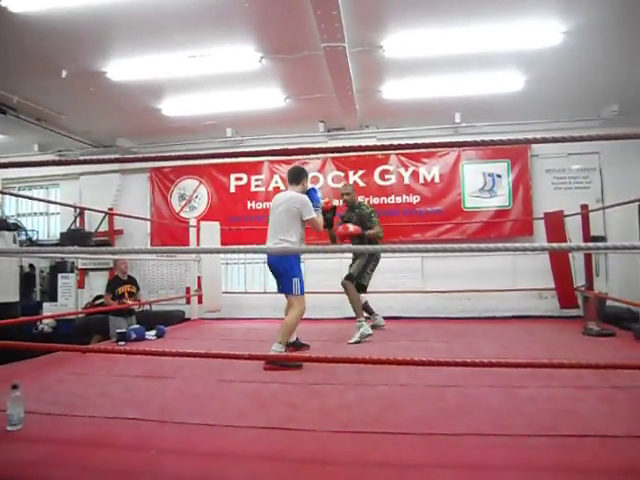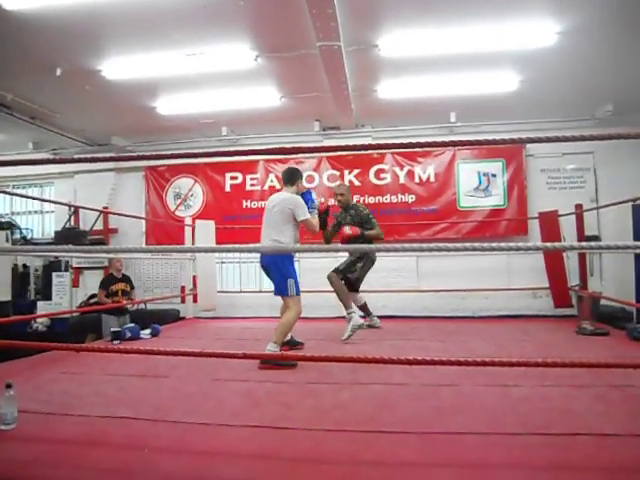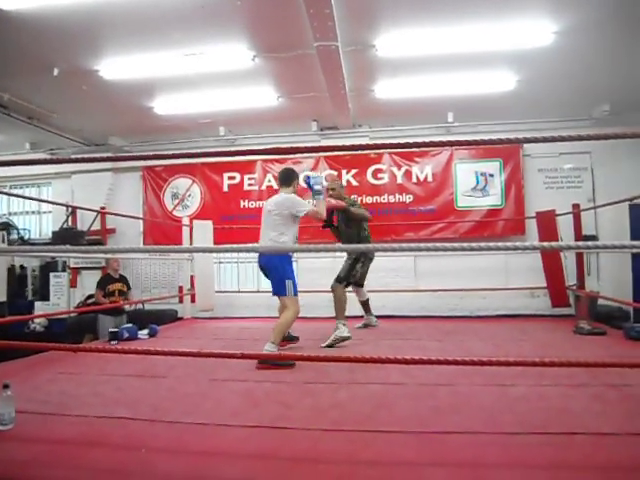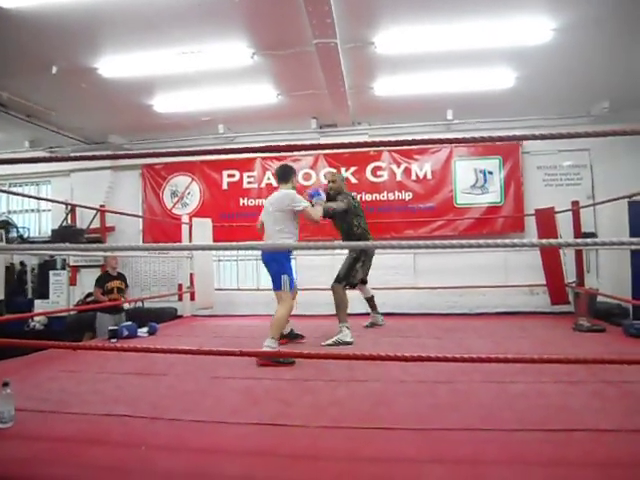
dt=0.1s
person 1, frame 1
left shoulder: (278, 198)
right shoulder: (302, 199)
right elbow: (318, 227)
right wrist: (317, 205)
left hip: (273, 254)
right hip: (287, 254)
left knee: (293, 299)
right knee: (298, 306)
left ankle: (291, 340)
right ankle: (275, 354)
person 1, frame 2
left shoulder: (273, 199)
right shoulder: (295, 200)
right elbow: (314, 228)
right wrist: (313, 207)
left hip: (267, 255)
right hip: (280, 255)
left knee: (288, 299)
right knee: (295, 308)
left ankle: (286, 339)
right ankle: (270, 354)
person 1, frame 3
left shoulder: (270, 202)
right shoulder: (291, 200)
right elbow: (320, 214)
right wrist: (319, 193)
left hip: (265, 256)
right hip: (278, 257)
left knee: (288, 299)
right knee: (292, 308)
left ankle: (283, 334)
right ankle: (268, 354)
person 1, frame 4
left shoulder: (271, 198)
right shoulder: (290, 196)
left elbow: (260, 224)
right elbow: (315, 217)
right wrist: (319, 202)
left hip: (270, 252)
right hip: (279, 253)
left knee: (291, 292)
right knee: (286, 303)
left ankle: (285, 332)
right ankle: (268, 350)
person 2, frame 1
left shoulder: (365, 210)
right shoulder: (346, 215)
left elbow: (379, 234)
right elbow: (333, 239)
left wrist: (359, 232)
right wrist: (329, 222)
left hip: (371, 254)
right hip: (360, 255)
left knee: (349, 284)
right knee: (354, 291)
left ankle: (364, 328)
right ankle: (376, 319)
person 2, frame 2
left shoulder: (361, 211)
right shoulder: (341, 216)
left elbow: (380, 234)
right elbow: (327, 240)
left wrist: (360, 233)
right wrist: (323, 223)
left hip: (364, 255)
right hip: (356, 255)
left knee: (333, 276)
right knee: (351, 291)
left ankle: (353, 317)
right ankle: (372, 319)
person 2, frame 3
left shoulder: (350, 203)
right shoulder: (339, 212)
left elbow: (367, 216)
right elbow: (340, 237)
left wrist: (346, 207)
right wrist: (330, 224)
left hip: (361, 252)
right hip: (361, 251)
left knee: (338, 286)
right knee: (357, 285)
left ankle: (341, 328)
right ankle: (370, 317)
person 2, frame 4
left shoulder: (345, 198)
right shoulder: (343, 199)
left elbow: (337, 207)
right elbow: (343, 227)
right wrist: (332, 215)
left hip: (360, 249)
right hip: (361, 249)
left knee: (338, 285)
right knee: (360, 283)
left ankle: (344, 332)
right ankle: (376, 316)
